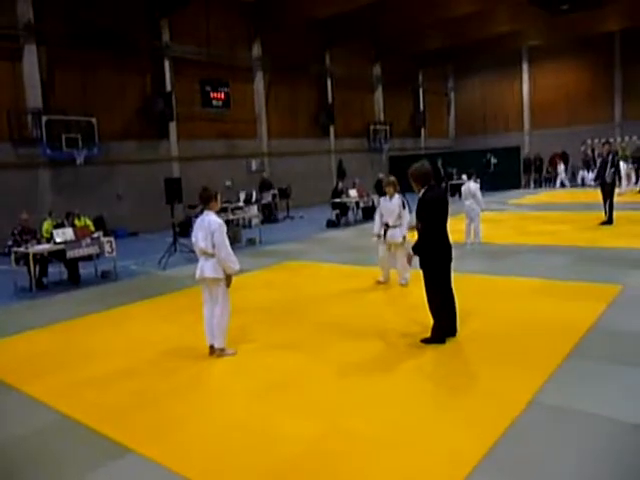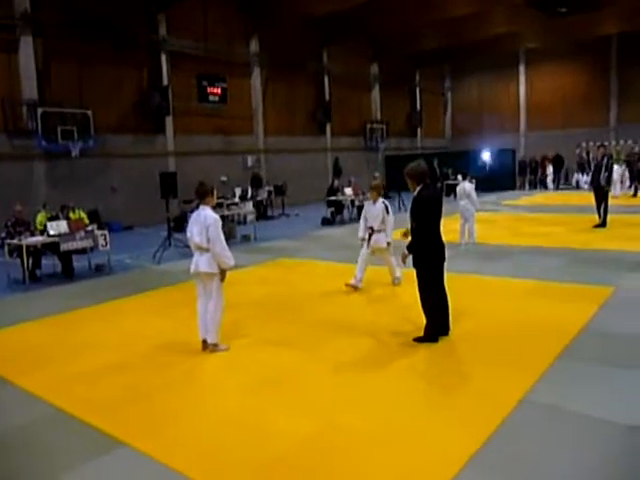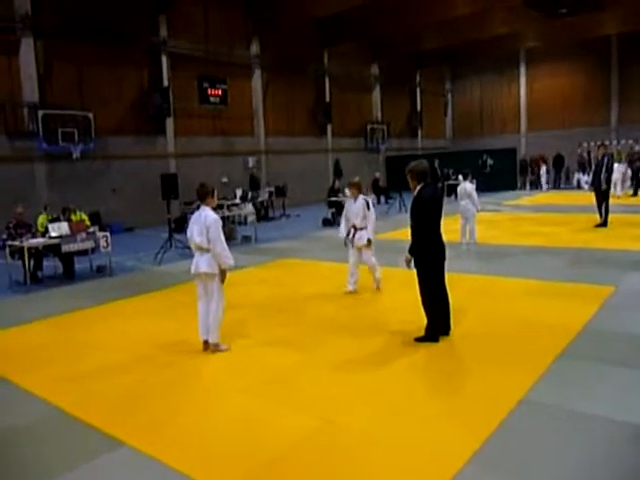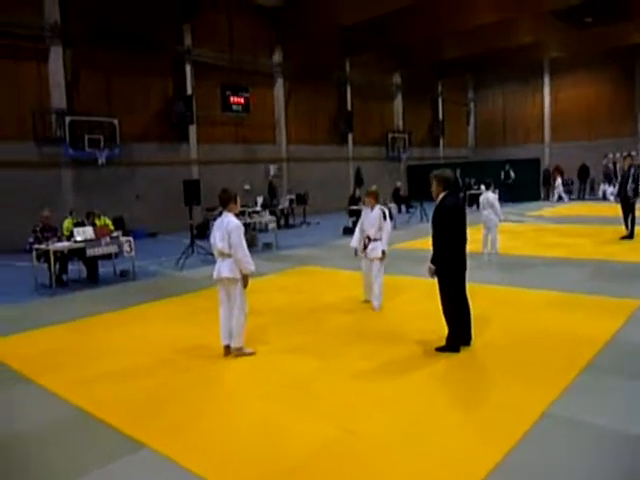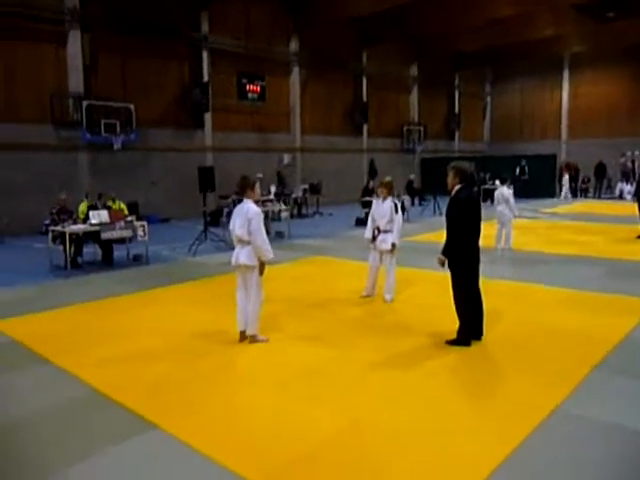
dt=0.3s
person 1, frame 1
left shoulder: (427, 199)
right shoulder: (439, 191)
left elbow: (427, 232)
left wrist: (414, 251)
right wrist: (418, 226)
left hip: (433, 252)
right hip: (443, 248)
left knee: (435, 293)
right knee: (445, 289)
left ankle: (439, 333)
right ankle: (450, 328)
person 1, frame 2
left shoulder: (422, 198)
right shoulder: (434, 191)
left elbow: (422, 230)
left wrist: (409, 250)
right wrist: (412, 231)
left hip: (426, 251)
right hip: (436, 247)
left knee: (428, 292)
right knee: (438, 288)
left ankle: (432, 332)
right ankle: (443, 327)
person 1, frame 3
left shoulder: (422, 198)
right shoulder: (434, 191)
left elbow: (420, 230)
left wrist: (411, 253)
left hip: (426, 252)
right hip: (436, 248)
left knee: (429, 292)
right knee: (439, 288)
left ankle: (433, 332)
right ankle: (444, 327)
person 1, frame 4
left shoulder: (444, 206)
right shoulder: (456, 201)
left elbow: (442, 238)
left wrist: (434, 262)
left hip: (447, 261)
right hip: (458, 257)
left knee: (450, 302)
right knee: (460, 298)
left ankle: (454, 342)
right ankle: (465, 337)
person 1, frame 5
left shoulder: (458, 198)
right shoulder: (471, 195)
left elbow: (455, 231)
left wrist: (445, 253)
left hip: (460, 254)
right hip: (472, 251)
left knee: (462, 295)
right knee: (472, 292)
left ankle: (465, 336)
right ankle: (476, 331)
person 2, frame 1
left shoulder: (199, 222)
right shoulder: (216, 223)
left elbow: (196, 245)
right elbow: (223, 250)
right wrist: (230, 271)
left hip: (203, 267)
right hip: (216, 268)
left knee: (209, 307)
right knee: (221, 308)
left ankle: (212, 345)
right ankle: (219, 347)
person 2, frame 2
left shoulder: (194, 216)
right shoulder: (212, 217)
left elbow: (191, 239)
right elbow: (217, 245)
right wrist: (224, 265)
left hip: (198, 262)
right hip: (211, 263)
left knee: (202, 301)
right knee: (214, 303)
left ankle: (205, 339)
right ankle: (212, 342)
person 2, frame 3
left shoulder: (195, 217)
right shoulder: (212, 218)
left elbow: (191, 240)
right elbow: (218, 245)
right wrist: (224, 266)
left hip: (199, 262)
right hip: (211, 263)
left knee: (203, 302)
right knee: (216, 303)
left ankle: (206, 340)
right ankle: (214, 342)
person 2, frame 4
left shoulder: (218, 223)
right shoulder: (235, 224)
right elbow: (239, 251)
right wrist: (246, 271)
left hip: (221, 267)
right hip: (233, 268)
left knee: (225, 307)
right knee: (239, 308)
left ankle: (227, 346)
right ankle: (238, 347)
person 2, frame 5
left shoulder: (238, 209)
right shoulder: (254, 211)
right elbow: (258, 238)
right wrist: (264, 259)
left hip: (239, 254)
right hip: (251, 256)
left knee: (242, 294)
right knee: (254, 296)
left ankle: (243, 331)
right ankle: (252, 334)
person 3, frame 1
left shoulder: (400, 200)
right shoulder: (383, 200)
left elbow: (405, 218)
right elbow: (378, 216)
left wrist: (404, 233)
right wrist: (377, 231)
left hip: (396, 232)
right hip: (385, 232)
left knee: (400, 257)
right knee: (382, 255)
left ankle: (404, 279)
right ankle: (385, 277)
person 3, frame 2
left shoulder: (384, 205)
right shoulder: (367, 204)
left elbow: (389, 222)
right elbow: (363, 219)
left wrist: (388, 239)
right wrist: (362, 235)
left hip: (381, 236)
right hip: (370, 236)
left knee: (388, 258)
right knee: (362, 258)
left ankle: (396, 277)
right ankle: (356, 282)
person 3, frame 3
left shoulder: (365, 201)
right shoulder: (348, 202)
left elbow: (371, 219)
right elbow: (345, 218)
left wrist: (369, 236)
right wrist: (345, 235)
left hip: (364, 234)
right hip: (353, 235)
left knee: (368, 259)
right knee: (353, 261)
left ankle: (377, 278)
right ankle: (352, 286)
person 3, frame 4
left shoulder: (382, 211)
right shoulder: (365, 211)
left elbow: (386, 230)
right elbow: (360, 228)
left wrist: (384, 248)
right wrist: (356, 244)
left hip: (377, 246)
right hip: (367, 245)
left knee: (376, 274)
right knee: (366, 273)
left ankle: (376, 303)
right ankle: (369, 296)
person 3, frame 5
left shoulder: (394, 204)
right shoulder: (376, 202)
left elbow: (398, 223)
right elbow: (371, 219)
left wrist: (394, 241)
right wrist: (370, 236)
left hip: (388, 238)
right hip: (376, 237)
left knee: (389, 267)
right knee: (373, 265)
left ankle: (388, 295)
right ankle: (369, 290)
